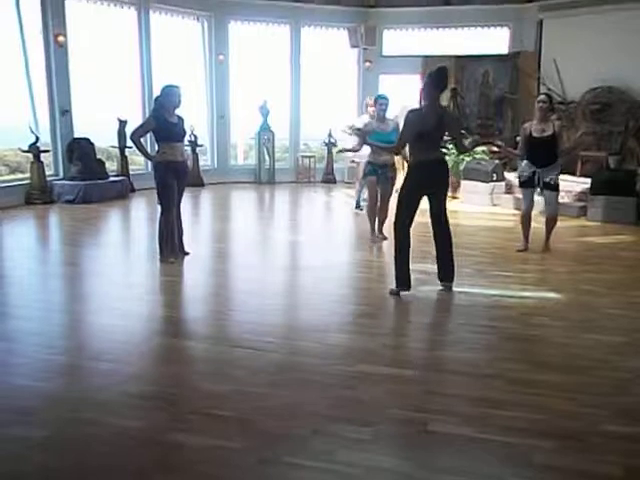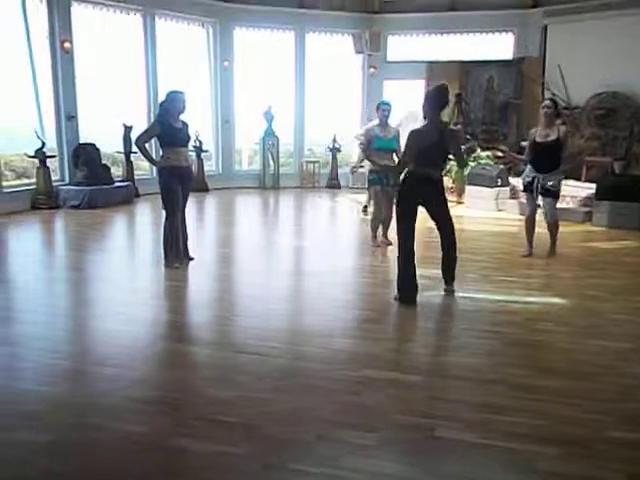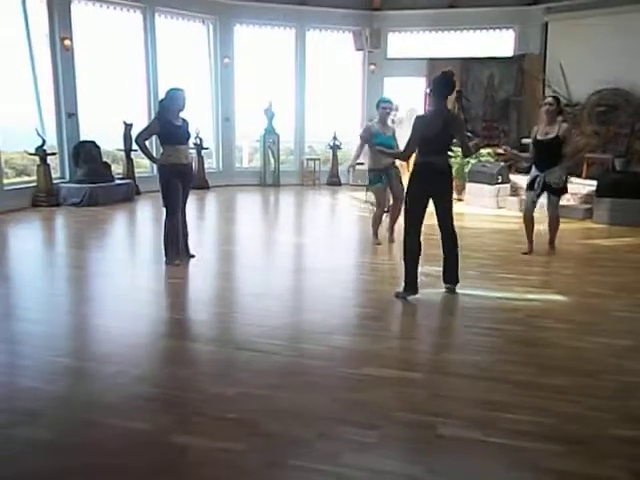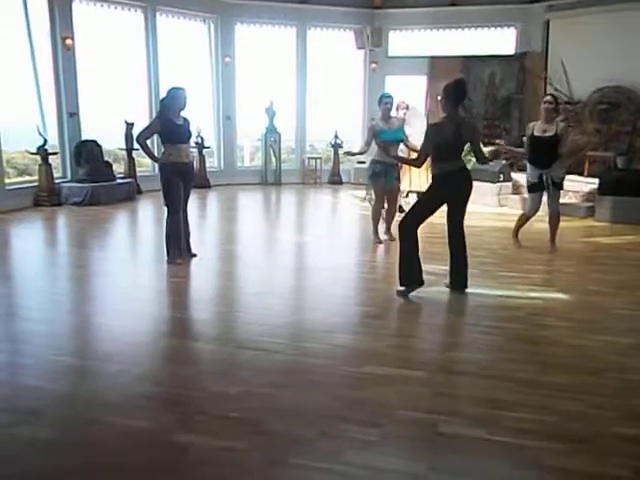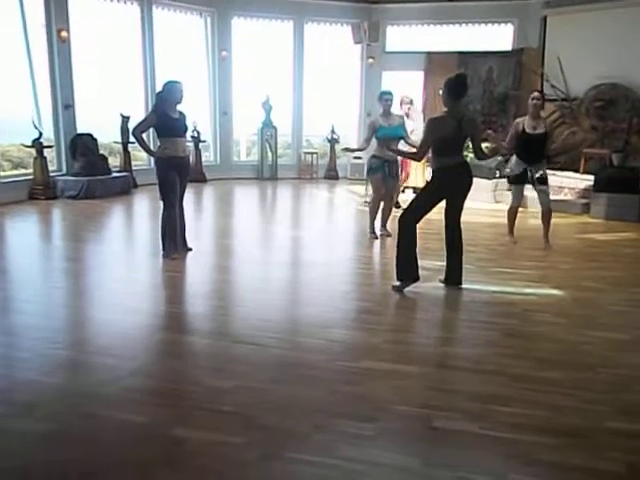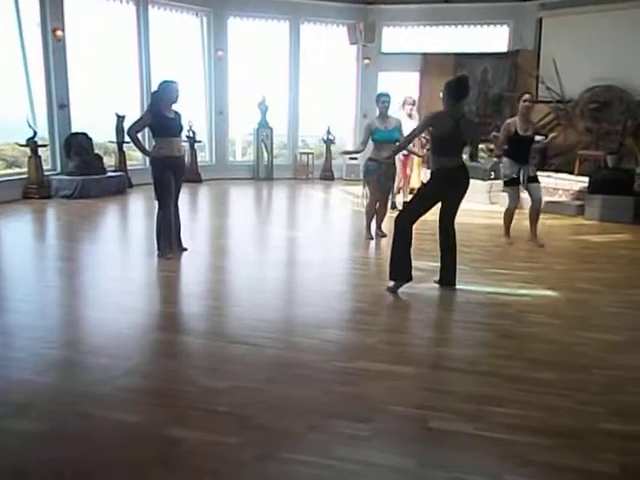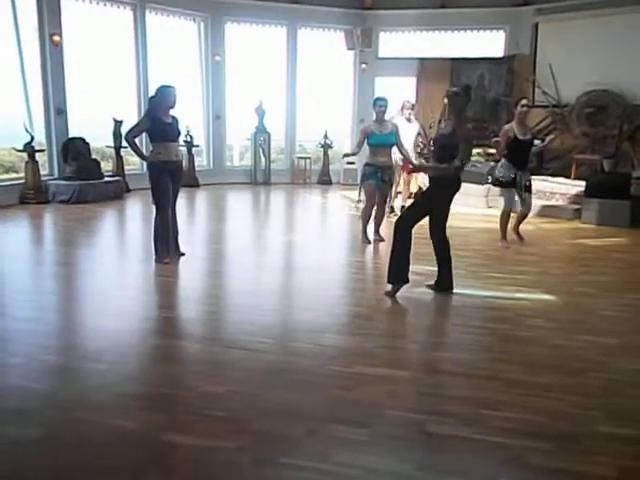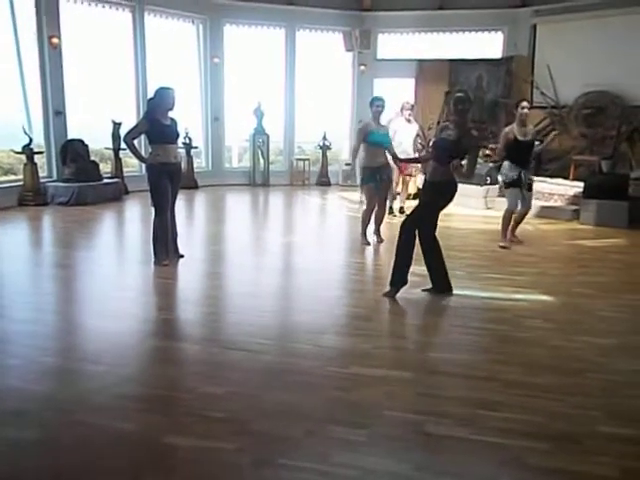
dt=0.3s
person 1, frame 1
left shoulder: (414, 115)
right shoulder: (450, 117)
left elbow: (397, 148)
right elbow: (461, 149)
left wrist: (371, 143)
right wrist: (475, 144)
left hip: (417, 173)
right hip: (439, 172)
left knee: (402, 226)
right knee: (441, 224)
left ankle: (402, 283)
right ankle: (447, 278)
person 1, frame 2
left shoulder: (417, 134)
right shoulder: (452, 134)
left elbow: (400, 168)
right elbow: (461, 164)
left hip: (412, 187)
right hip: (434, 189)
left knee: (406, 240)
right knee: (447, 233)
left ankle: (407, 293)
right ankle: (449, 282)
person 1, frame 3
left shoulder: (423, 120)
right shoulder: (456, 120)
left elbow: (405, 155)
right elbow: (467, 152)
left wrist: (378, 149)
right wrist: (477, 145)
left hip: (422, 176)
right hip: (444, 176)
left knee: (412, 230)
right knee: (446, 225)
left ankle: (410, 285)
right ankle: (451, 279)
person 1, frame 4
left shoulder: (435, 129)
right shoulder: (469, 127)
left elbow: (419, 162)
right elbow: (481, 160)
left hip: (442, 183)
right hip: (462, 181)
left knee: (408, 226)
right knee: (456, 229)
left ankle: (411, 280)
right ankle: (458, 281)
person 1, frame 5
left shoulder: (436, 123)
right shoulder: (471, 122)
left elbow: (419, 156)
right elbow: (480, 155)
left wrist: (392, 149)
left hip: (442, 178)
right hip: (463, 176)
left knee: (407, 220)
right knee: (453, 223)
left ankle: (407, 276)
right ankle: (453, 276)
person 1, frame 6
left shoulder: (436, 118)
right shoulder: (470, 125)
left elbow: (408, 140)
right elbow: (473, 157)
left hip: (441, 178)
right hip: (460, 177)
left knee: (404, 220)
right knee: (447, 224)
left ankle: (401, 275)
right ankle: (447, 277)
person 1, frame 7
left shoulder: (464, 130)
right shoulder: (447, 124)
left elbow: (460, 164)
left wrist: (430, 167)
right wrist: (425, 161)
left hip: (445, 183)
right hip: (438, 182)
left knee: (404, 222)
right knee: (437, 230)
left ankle: (398, 279)
right ankle: (444, 282)
person 1, frame 8
left shoulder: (470, 138)
right shoulder: (442, 128)
left elbow: (470, 172)
left wrist: (459, 171)
right wrist: (404, 160)
left hip: (443, 188)
right hip: (429, 185)
left knee: (408, 226)
right knee: (426, 233)
left ankle: (398, 282)
right ankle: (441, 284)
person 2, frame 1
left shoulder: (179, 119)
right shoulder: (156, 119)
right elbow: (135, 136)
left wrist: (184, 155)
right wrist: (149, 157)
left hip: (181, 166)
right hip: (165, 167)
left knee: (176, 207)
right knee: (168, 208)
left ankle: (178, 247)
right ankle: (167, 251)
person 2, frame 2
left shoulder: (184, 125)
right shoulder: (161, 124)
right elbow: (139, 141)
left wrist: (188, 161)
right wrist: (154, 162)
left hip: (186, 171)
right hip: (169, 172)
left knee: (181, 212)
right knee: (172, 213)
left ankle: (183, 252)
right ankle: (171, 257)
person 2, frame 3
left shoulder: (184, 122)
right shoulder: (161, 122)
right elbow: (139, 139)
left wrist: (188, 158)
right wrist: (154, 159)
left hip: (186, 168)
right hip: (169, 169)
left knee: (181, 210)
right knee: (172, 211)
left ankle: (183, 250)
right ankle: (172, 254)
person 2, frame 4
left shoulder: (185, 121)
right shoulder: (162, 121)
right elbow: (141, 138)
left wrist: (190, 157)
right wrist: (155, 158)
left hip: (187, 167)
right hip: (170, 168)
left knee: (183, 208)
right knee: (174, 210)
left ankle: (185, 249)
right ankle: (174, 253)
person 2, frame 5
left shoulder: (181, 115)
right shoulder: (158, 114)
right elbow: (136, 131)
left wrist: (185, 150)
right wrist: (151, 152)
left hip: (183, 161)
right hip: (166, 162)
left knee: (179, 202)
right knee: (170, 204)
left ankle: (181, 243)
right ankle: (169, 247)
person 2, frame 6
left shoulder: (177, 115)
right shoulder: (153, 114)
right elbow: (132, 131)
left wrist: (181, 150)
right wrist: (146, 152)
left hip: (178, 161)
right hip: (162, 162)
left knee: (174, 202)
right knee: (165, 204)
left ankle: (176, 243)
right ankle: (164, 247)
person 2, frame 7
left shoulder: (174, 120)
right shoulder: (151, 119)
right elbow: (129, 136)
left wrist: (178, 155)
right wrist: (144, 157)
left hip: (176, 166)
right hip: (159, 167)
left knee: (172, 207)
right knee: (163, 208)
left ankle: (173, 248)
right ankle: (162, 252)
person 2, frame 8
left shoulder: (173, 121)
right shoulder: (149, 120)
right elbow: (128, 138)
left wrist: (177, 157)
right wrist: (143, 159)
left hip: (175, 168)
right hip: (158, 169)
left knee: (171, 209)
right knee: (161, 210)
left ankle: (172, 249)
right ankle: (161, 254)
person 3, frame 1
left shoulder: (557, 126)
right shoulder: (527, 127)
left elbow: (559, 151)
right elbow: (521, 153)
right wrist: (505, 149)
left hip: (549, 171)
right hip: (530, 170)
left knee: (553, 211)
right knee: (527, 208)
left ankle: (546, 240)
right ankle: (525, 241)
person 3, frame 2
left shoulder: (562, 131)
right shoulder: (533, 132)
left elbow: (565, 156)
right elbow: (527, 158)
right wrist: (510, 155)
left hip: (551, 177)
right hip: (533, 175)
left knee: (551, 215)
right knee: (530, 212)
left ankle: (553, 245)
right ankle: (529, 247)
person 3, frame 3
left shoulder: (563, 128)
right shoulder: (536, 130)
right elbow: (532, 156)
right wrist: (513, 153)
left hip: (555, 173)
right hip: (537, 173)
left knee: (552, 211)
right knee: (527, 209)
left ankle: (551, 243)
right ankle: (530, 244)
person 3, frame 4
left shoulder: (560, 127)
right shoulder: (531, 127)
left elbow: (561, 151)
right elbow: (527, 152)
left hip: (553, 171)
right hip: (535, 171)
left knee: (554, 208)
right knee: (532, 209)
left ankle: (552, 241)
right ankle: (515, 232)
person 3, frame 5
left shoulder: (546, 124)
right shoulder: (519, 123)
left elbow: (549, 151)
right elbow: (507, 148)
left wrist: (563, 139)
right wrist: (495, 141)
left hip: (538, 167)
right hip: (519, 165)
left knee: (546, 203)
right knee: (516, 202)
left ankle: (546, 236)
right ankle: (510, 232)
person 3, frame 6
left shoulder: (532, 125)
right shoulder: (510, 124)
right elbow: (499, 149)
left wrist: (547, 141)
right wrist: (496, 142)
left hip: (527, 166)
right hip: (511, 165)
left knee: (537, 199)
right knee: (513, 203)
left ankle: (533, 234)
right ankle: (506, 234)
person 3, frame 7
left shoulder: (529, 129)
right shoulder: (507, 129)
left elbow: (527, 152)
right elbow: (500, 154)
left wrist: (544, 144)
right wrist: (498, 147)
left hip: (523, 172)
right hip: (507, 170)
left knee: (527, 207)
right knee: (508, 206)
left ankle: (516, 228)
right ankle: (503, 237)
person 3, frame 8
left shoulder: (531, 130)
right shoulder: (509, 131)
left elbow: (531, 151)
right elbow: (499, 155)
left wrist: (546, 142)
right wrist: (494, 152)
left hip: (526, 171)
right hip: (511, 170)
left knee: (526, 207)
right knee: (512, 205)
left ankle: (511, 233)
right ankle: (503, 238)
person 4, frame 1
left shoulder: (394, 125)
right shoulder: (368, 125)
right elbow: (359, 145)
right wrist: (348, 149)
left hip: (389, 167)
right hip: (372, 165)
left knee: (385, 201)
right knee: (373, 199)
left ankle: (380, 230)
right ankle: (372, 230)
person 4, frame 2
left shoulder: (395, 132)
right shoulder: (370, 131)
left elbow: (398, 153)
right elbow: (364, 152)
right wrist: (357, 163)
left hip: (391, 173)
right hip: (375, 173)
left knee: (389, 207)
right knee: (378, 208)
left ankle: (384, 235)
right ankle: (374, 237)
person 4, frame 3
left shoulder: (392, 129)
right shoulder: (370, 127)
left elbow: (395, 150)
right elbow: (360, 147)
right wrist: (353, 162)
left hip: (391, 168)
right hip: (375, 171)
left knee: (399, 198)
right knee: (381, 205)
left ankle: (391, 230)
right ankle: (375, 235)
person 4, frame 4
left shoulder: (399, 122)
right shoulder: (374, 125)
left elbow: (406, 142)
right elbow: (367, 146)
right wrist: (356, 152)
left hip: (394, 166)
right hip: (378, 165)
left knee: (393, 201)
right knee: (379, 201)
left ankle: (388, 230)
right ankle: (375, 233)
person 4, frame 5
left shoulder: (400, 119)
right shoulder: (375, 122)
left elbow: (406, 139)
right elbow: (366, 142)
right wrist: (355, 149)
left hip: (393, 162)
right hip: (377, 160)
left knee: (390, 197)
right knee: (377, 195)
left ankle: (383, 226)
right ankle: (371, 228)
person 4, frame 6
left shoulder: (397, 122)
right shoulder: (371, 124)
left elbow: (402, 142)
right elbow: (363, 145)
right wrist: (352, 151)
left hip: (390, 165)
right hip: (374, 163)
left knee: (384, 199)
right knee: (374, 198)
left ankle: (378, 227)
right ankle: (368, 228)
person 4, frame 7
left shoulder: (393, 127)
right shoulder: (367, 128)
left elbow: (401, 147)
right elbow: (359, 146)
right wrist: (351, 153)
left hip: (387, 169)
right hip: (370, 167)
left knee: (382, 203)
right knee: (370, 202)
left ankle: (377, 231)
right ankle: (364, 233)
person 4, frame 8
left shoulder: (385, 129)
right shoulder: (366, 126)
left elbow: (391, 150)
right elbow: (356, 146)
right wrist: (353, 165)
left hip: (384, 168)
right hip: (368, 169)
left knee: (382, 203)
right knee: (370, 204)
left ankle: (377, 231)
right ankle: (363, 234)
